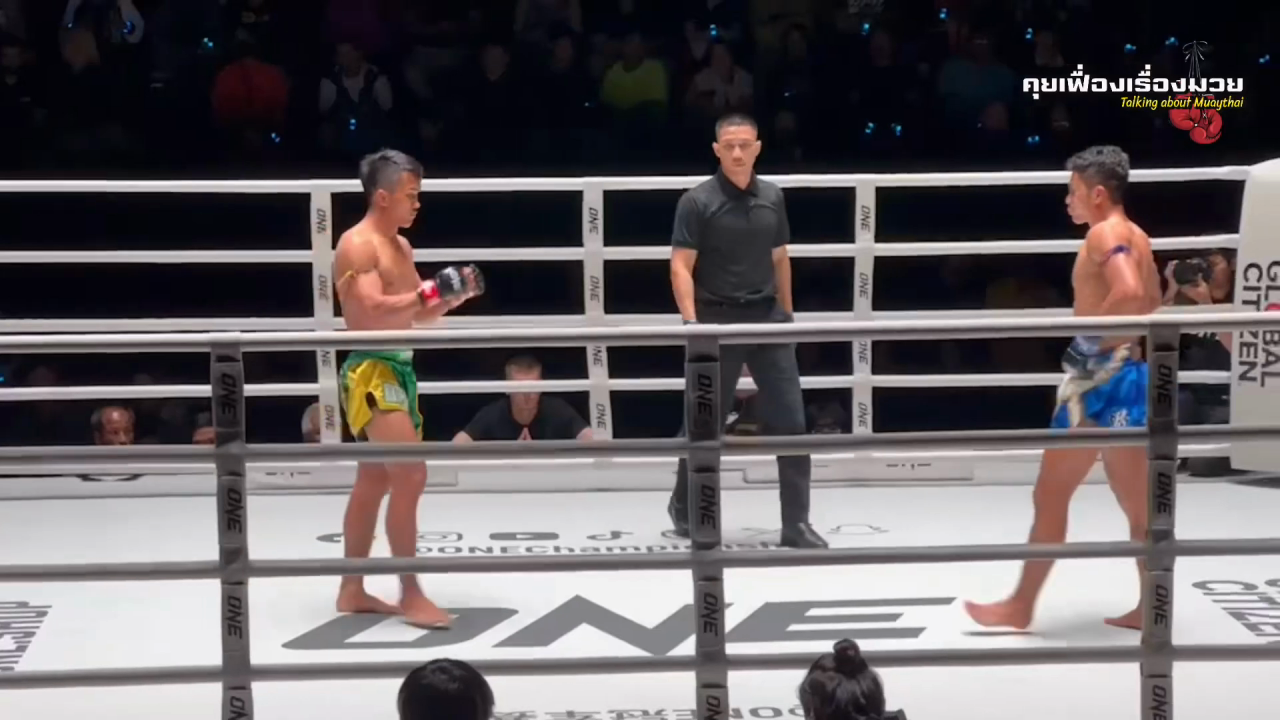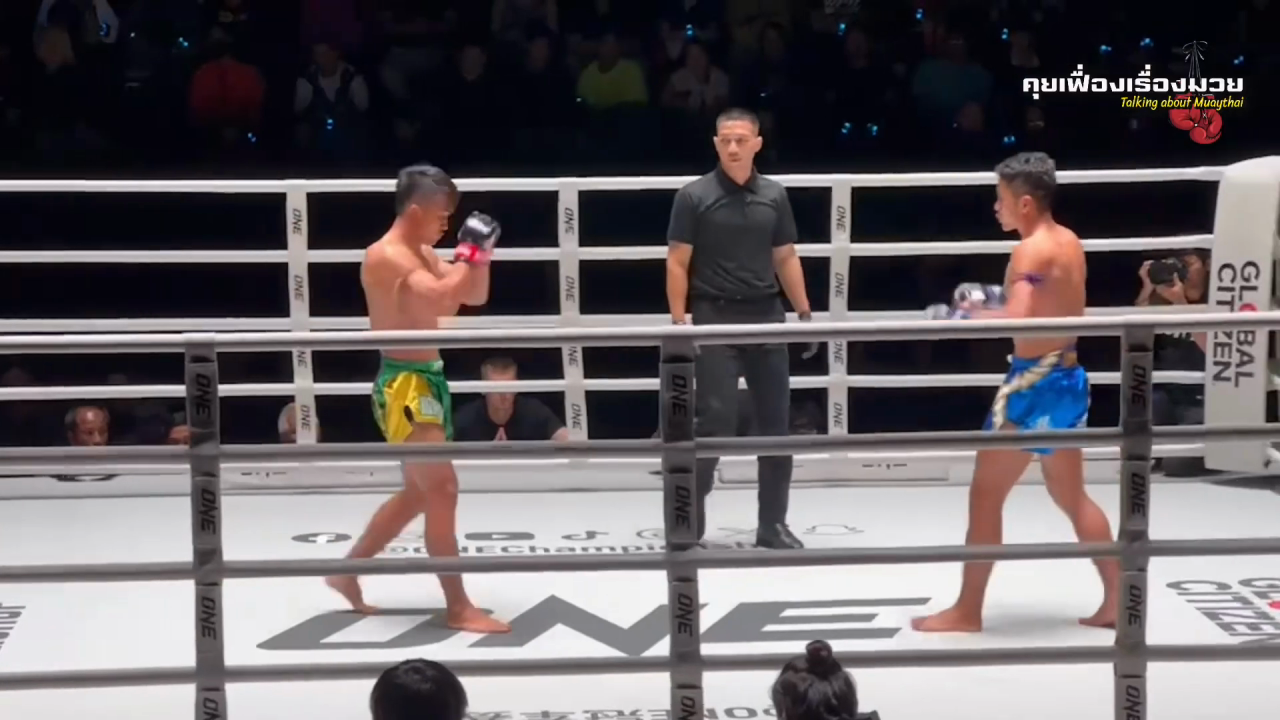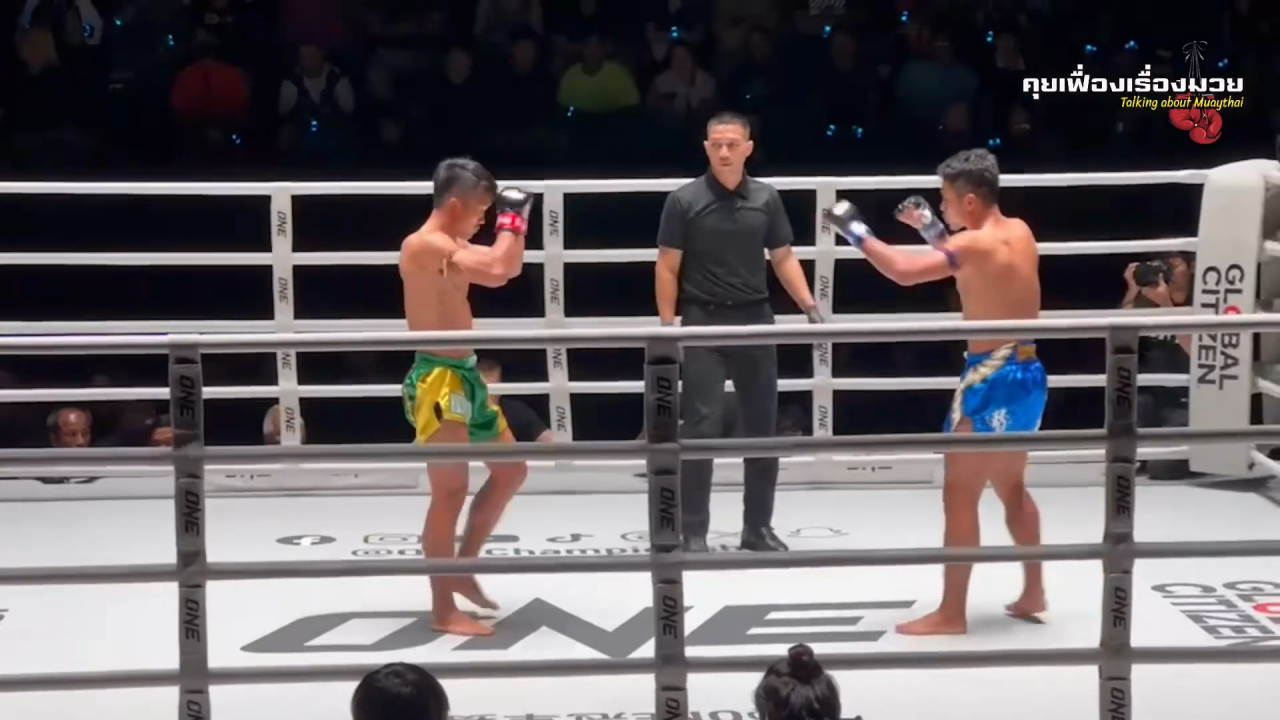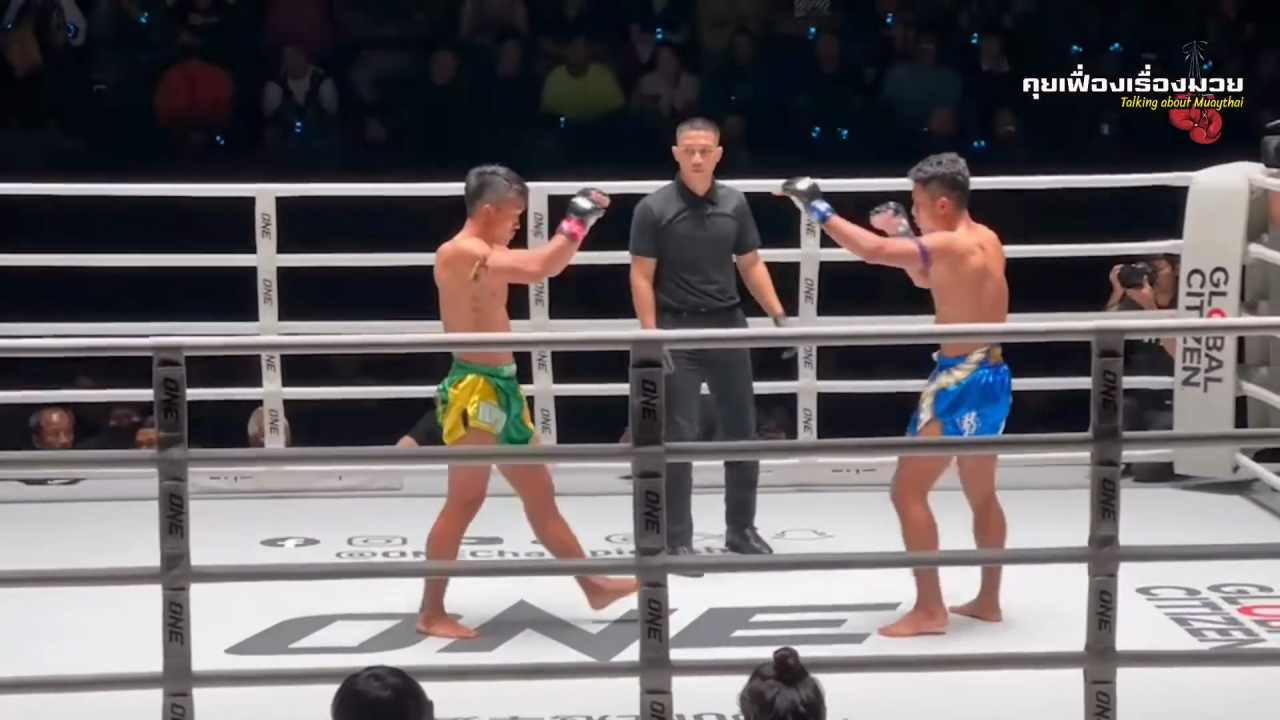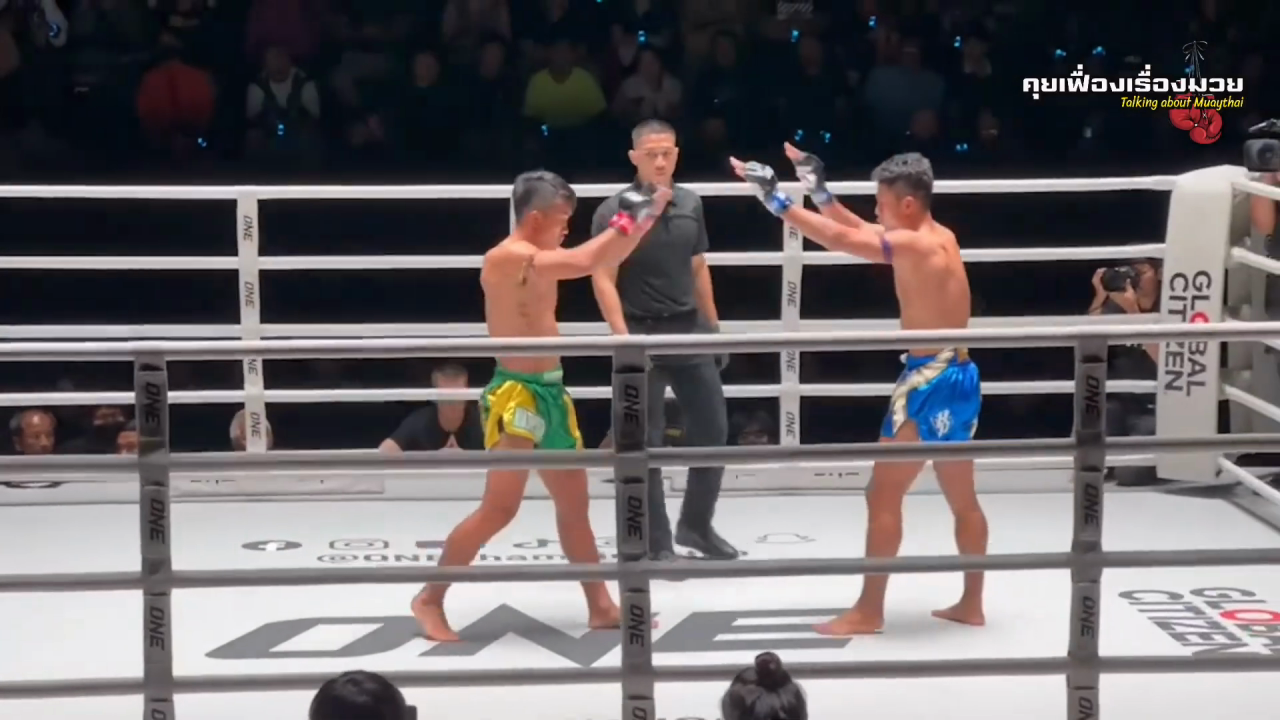
dt=0.2s
person 1, frame 1
left shoulder: (1105, 235)
right shoulder: (1135, 237)
left elbow: (1129, 293)
right elbow: (1150, 300)
left wrist: (1088, 338)
left hip: (1104, 378)
right hip: (1130, 372)
left knee: (1050, 496)
right knee: (1134, 498)
left ankle: (1020, 606)
person 1, frame 2
left shoulder: (1033, 250)
right shoulder: (1066, 241)
left elbow: (1016, 320)
left wrist: (967, 314)
right wrist: (989, 298)
left hip: (1035, 383)
right hip: (1067, 377)
left knee: (984, 498)
right knee: (1072, 496)
left ankle: (967, 610)
right ankle: (1114, 597)
person 1, frame 3
left shoulder: (976, 243)
right shoulder: (1019, 232)
left elbow: (903, 271)
left wrist: (853, 227)
right wrist: (930, 228)
left hip: (992, 378)
right hip: (1027, 372)
left knee: (960, 497)
right knee: (1012, 487)
left ankle: (952, 613)
right ankle: (1032, 591)
person 1, frame 4
left shoulder: (950, 246)
right shoulder: (985, 239)
left elbow: (873, 250)
right elbow: (923, 278)
left wrist: (817, 207)
right wrist: (903, 230)
left hip: (962, 381)
right hip: (991, 376)
left knee: (908, 490)
right knee: (981, 494)
left ankle: (930, 608)
right ankle: (989, 599)
person 1, frame 5
left shoulder: (916, 246)
right shoulder: (940, 237)
left elbow: (839, 238)
right elbow: (854, 229)
left wrist: (776, 197)
right wrist: (819, 190)
left hip: (932, 380)
right hip: (958, 376)
left knee: (883, 497)
right knee: (962, 497)
left ankle: (868, 611)
right ankle: (972, 603)
person 2, frame 1
left shoulder: (400, 245)
right shoulder: (356, 245)
left elbow: (422, 314)
right elbow: (372, 310)
left wrist: (455, 291)
right wrist: (434, 290)
left hip: (397, 369)
right hip: (372, 374)
left knee: (373, 483)
right knee: (408, 477)
left ankle: (351, 590)
right ankle: (411, 595)
person 2, frame 2
left shoulder: (422, 252)
right shoulder: (386, 257)
left elbow: (475, 295)
right elbow: (443, 301)
left wrist: (478, 250)
right wrist: (471, 249)
left hip: (427, 380)
right hip: (405, 386)
left knee: (419, 492)
right knee: (439, 494)
left ankle: (349, 569)
right ankle: (458, 607)
person 2, frame 3
left shoulder: (449, 245)
right shoulder: (423, 245)
left elbow: (510, 265)
right elbow: (494, 270)
left wrist: (515, 219)
right wrist: (510, 219)
left hip: (463, 375)
right hip: (438, 380)
left knee: (511, 471)
right knee: (449, 493)
left ankle: (461, 565)
right ankle: (443, 608)
person 2, frame 4
left shoulder: (493, 254)
right shoulder: (458, 254)
left elbow: (551, 265)
right elbow: (535, 268)
left wrist: (579, 223)
right wrist: (574, 224)
left hip: (503, 387)
right hip: (473, 392)
left knee: (540, 495)
right knee: (464, 503)
left ankle: (595, 586)
right ankle: (432, 612)
person 2, frame 5
left shoulder: (537, 260)
right shoulder: (507, 257)
left elbow: (600, 257)
right elbow: (582, 262)
left wrist: (643, 215)
right wrist: (627, 220)
left hip: (549, 390)
right hip: (515, 393)
left knee: (574, 502)
right knee: (499, 509)
left ankle: (601, 606)
right ankle: (430, 600)
person 3, frame 1
left shoulder: (772, 197)
right shoulder: (697, 201)
right elbow: (681, 267)
left wrist: (787, 314)
right wrist: (691, 323)
left hip: (768, 320)
right hip: (718, 321)
left knee: (791, 422)
left ankle: (796, 523)
right ankle: (683, 508)
person 3, frame 2
left shoulder: (774, 194)
right shoulder: (694, 196)
left elbow: (786, 257)
right elbow: (677, 264)
left wrist: (805, 313)
right wrist: (678, 323)
left hip: (766, 316)
right hip: (714, 317)
left knee: (775, 425)
right knee: (717, 418)
left ankle: (772, 524)
right ankle: (690, 507)
person 3, frame 3
left shoulder: (766, 198)
right shoulder: (684, 201)
left elbow: (784, 259)
right elbow: (667, 268)
left wrist: (810, 308)
right wrist: (668, 327)
left hip: (755, 321)
right hip: (703, 323)
left knee: (762, 430)
right knee: (703, 427)
left ankle: (757, 527)
right ankle: (693, 533)
person 3, frame 4
left shoulder: (735, 203)
right shoulder: (655, 207)
left elbow: (751, 265)
right elbow: (641, 277)
left wrist: (779, 316)
right wrist: (651, 335)
left hip: (728, 326)
right hip: (677, 330)
left knee: (741, 431)
right knee: (678, 437)
left ankle: (741, 528)
right ankle: (677, 541)
person 3, frame 5
left shoulder: (691, 205)
right shoulder: (616, 211)
right elbow: (604, 281)
left wrist: (713, 327)
right wrist: (623, 338)
left hip: (689, 333)
right hip: (643, 337)
left knee: (712, 433)
right knee: (646, 446)
left ankle: (697, 526)
right ankle: (656, 544)
person 4, frame 1
right shoulder: (1186, 298)
left elbow: (1235, 348)
left wrist: (1206, 304)
right wrist: (1171, 290)
left hip: (1224, 399)
right hip: (1189, 391)
left knee: (1202, 465)
person 4, frame 2
right shoulder: (1161, 298)
left elbow: (1209, 348)
left wrist: (1181, 303)
right wrist: (1147, 290)
left hip: (1198, 400)
right hip: (1163, 392)
left knee: (1176, 465)
person 4, frame 3
right shoulder: (1147, 300)
left elbow: (1194, 351)
left wrist: (1166, 305)
right wrist: (1132, 292)
left hip: (1183, 402)
right hip: (1147, 394)
left knee: (1161, 468)
person 4, frame 4
right shoulder: (1133, 302)
left elbow: (1178, 353)
left wrist: (1150, 307)
right wrist: (1117, 294)
left hip: (1168, 405)
right hip: (1132, 397)
left knee: (1146, 470)
person 4, frame 5
right shoulder: (1115, 306)
left elbow: (1161, 358)
left wrist: (1133, 311)
right wrist: (1099, 298)
left hip: (1151, 409)
right hip: (1115, 401)
left knee: (1129, 474)
